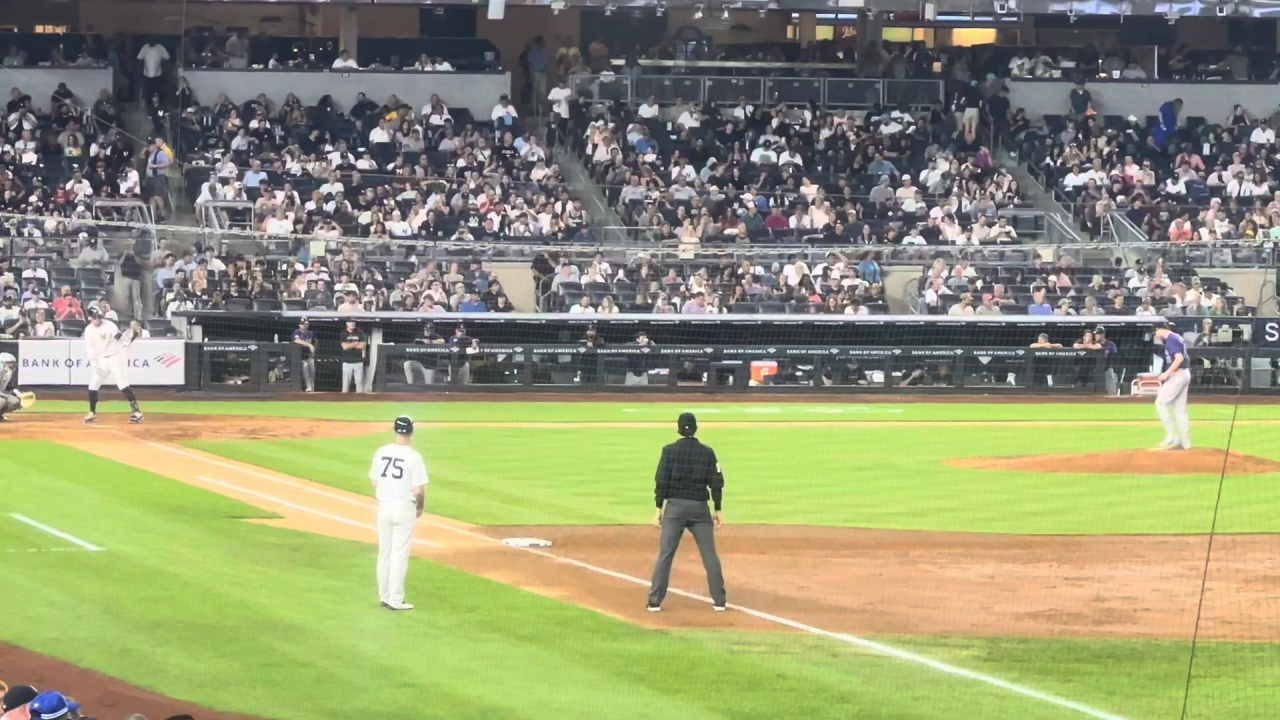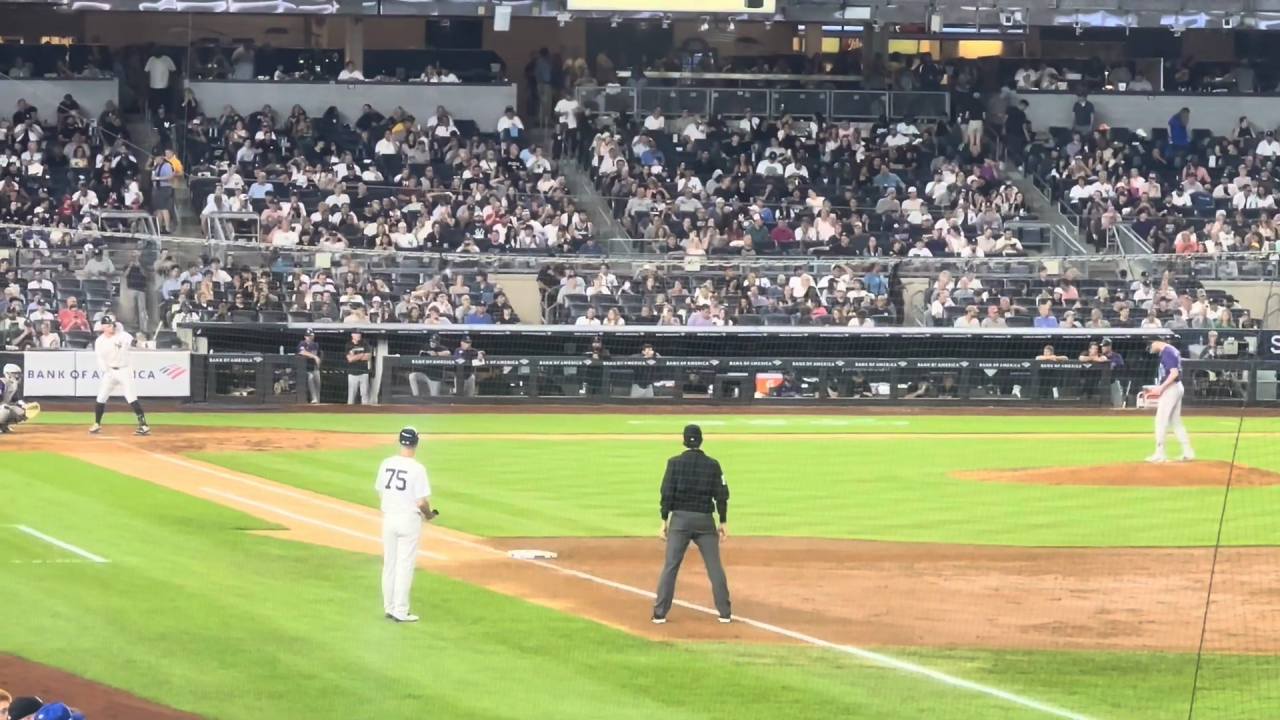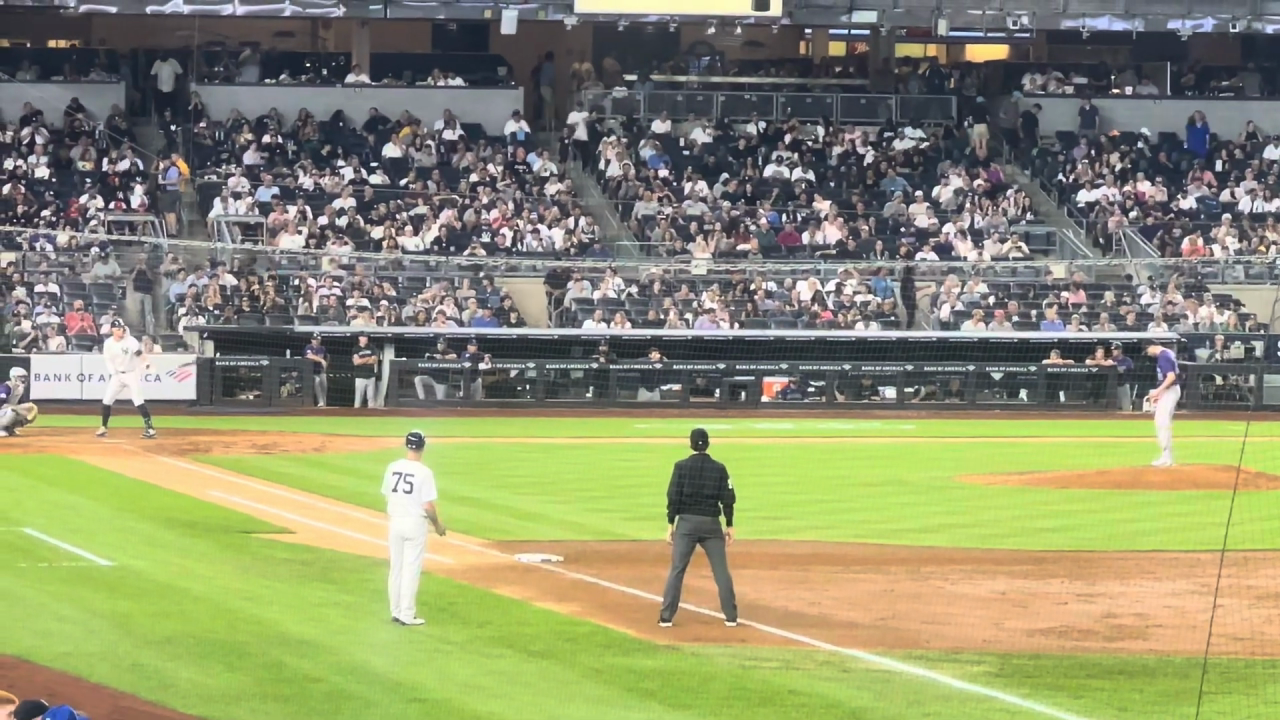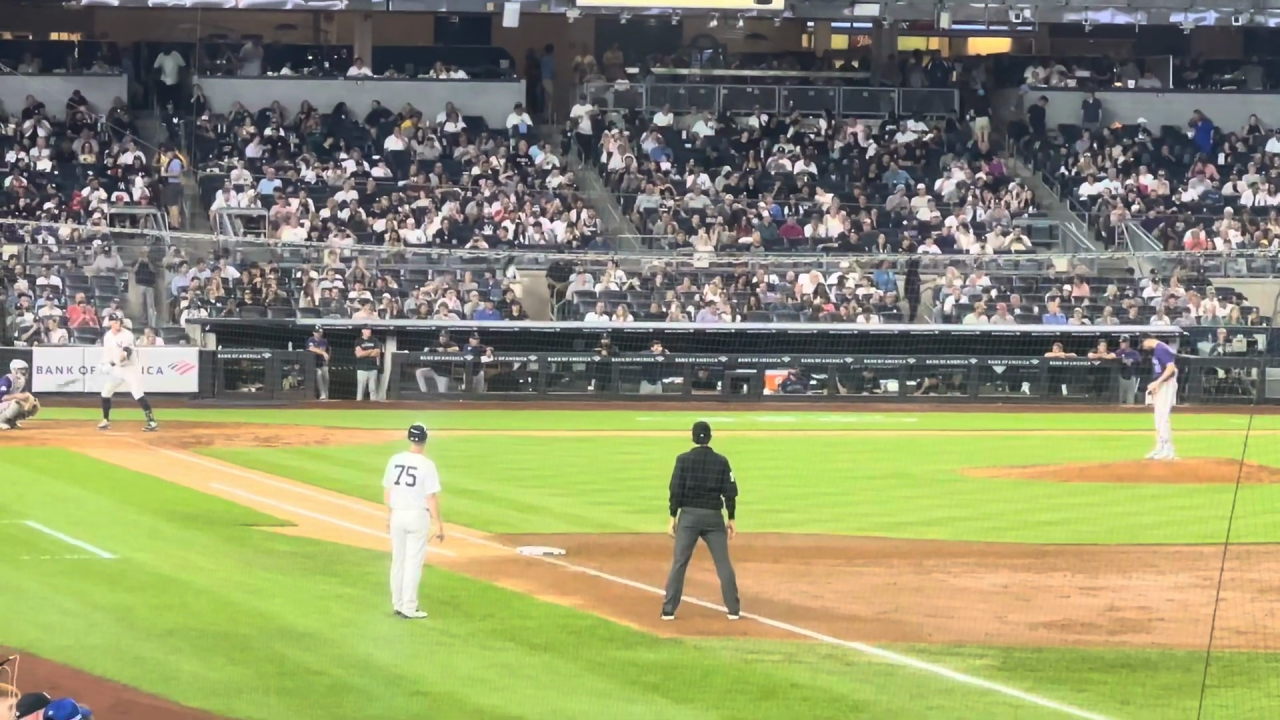
dt=0.4s
person 1, frame 1
left shoulder: (669, 450)
right shoulder: (707, 452)
left elbow: (661, 482)
right elbow: (716, 483)
left wrist: (659, 508)
right wrist: (717, 510)
left hip: (675, 506)
right hip: (699, 507)
left knee: (665, 554)
right knee: (710, 555)
left ankle: (655, 602)
right ankle: (719, 601)
person 1, frame 2
left shoulder: (675, 463)
right shoulder: (712, 464)
left elbow: (667, 494)
right elbow: (721, 496)
left wrist: (664, 520)
right wrist: (723, 522)
left hip: (680, 518)
right hip: (705, 519)
left knee: (670, 566)
right knee: (715, 567)
left ankle: (660, 613)
right ankle: (725, 613)
person 1, frame 3
left shoulder: (681, 466)
right shoulder: (719, 468)
left elbow: (673, 498)
right elbow: (728, 500)
left wrist: (671, 525)
right wrist: (729, 525)
left hip: (686, 522)
right hip: (711, 523)
left knee: (677, 570)
right knee: (721, 571)
left ankle: (666, 617)
right ankle: (731, 617)
person 1, frame 4
left shoulder: (683, 459)
right shoulder: (721, 461)
left elbow: (675, 491)
right elbow: (730, 492)
left wrist: (673, 517)
right wrist: (731, 519)
left hip: (689, 515)
right hip: (713, 516)
left knee: (679, 563)
right knee: (724, 564)
left ankle: (668, 610)
right ankle: (733, 610)
person 2, frame 1
left shoulder: (381, 452)
right shoulder: (414, 456)
left elbow: (374, 484)
right elbow: (418, 490)
right wrist: (420, 507)
left hip: (384, 507)
right hip: (404, 508)
left knee: (384, 553)
right knee: (400, 554)
left ankle: (384, 596)
right ankle: (395, 600)
person 2, frame 2
left shoulder: (386, 464)
right shoulder: (417, 468)
left elbow: (381, 495)
right elbow: (421, 501)
right wrist: (429, 514)
left hip: (389, 518)
right hip: (409, 520)
left knee: (389, 565)
right knee: (405, 566)
left ankle: (389, 608)
right ankle: (400, 611)
person 2, frame 3
left shoulder: (392, 468)
right shoulder: (424, 472)
left elbow: (387, 498)
right elbow: (428, 505)
right wrist: (437, 525)
left hip: (395, 522)
right hip: (415, 523)
left knee: (396, 568)
right knee: (411, 570)
left ankle: (396, 612)
right ankle: (407, 615)
person 2, frame 4
left shoulder: (394, 460)
right shoulder: (426, 464)
left elbow: (387, 492)
right elbow: (431, 498)
left wrist: (389, 516)
right wrist: (438, 524)
left hip: (397, 515)
right hip: (417, 516)
left knee: (398, 561)
right knee: (413, 563)
left ankle: (398, 605)
right ankle: (409, 609)
